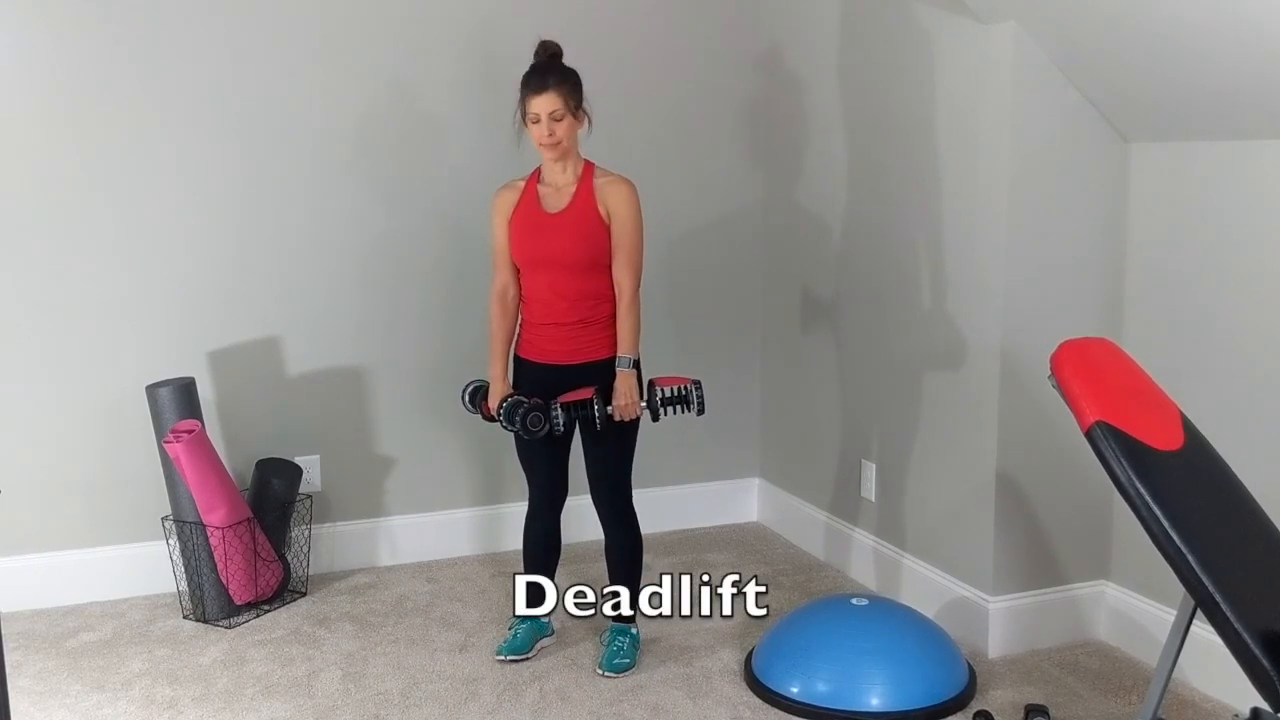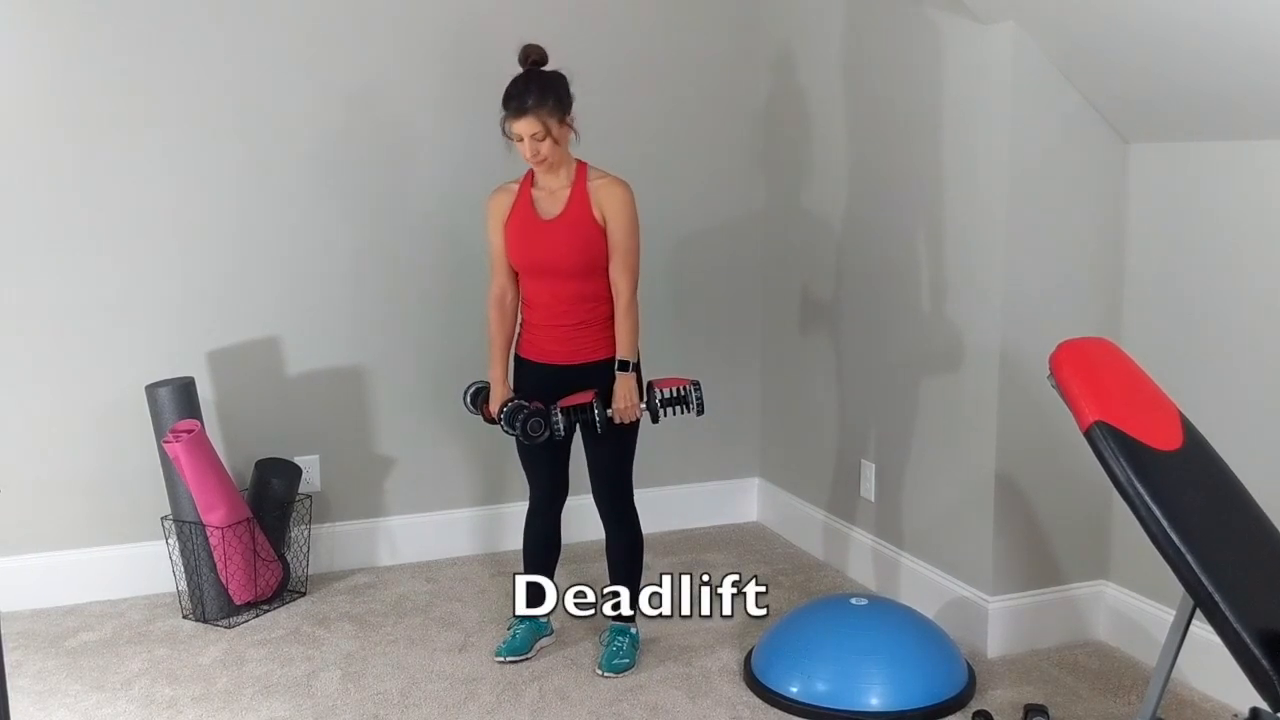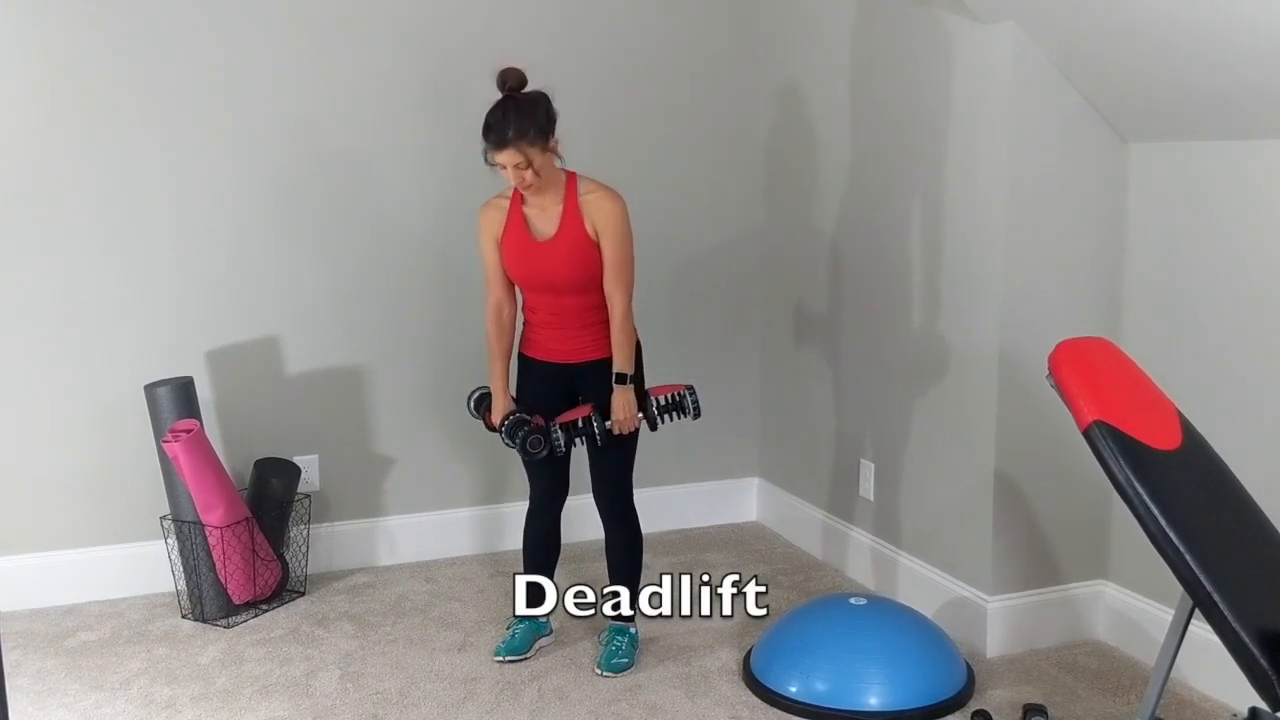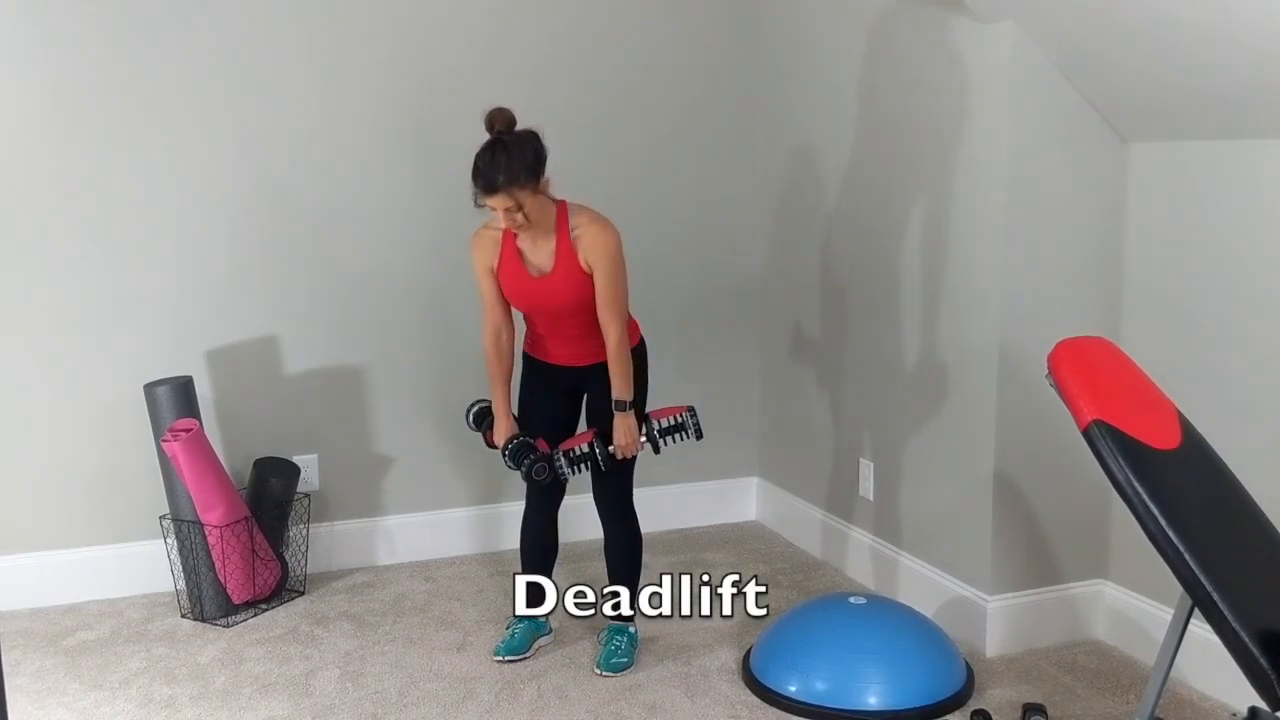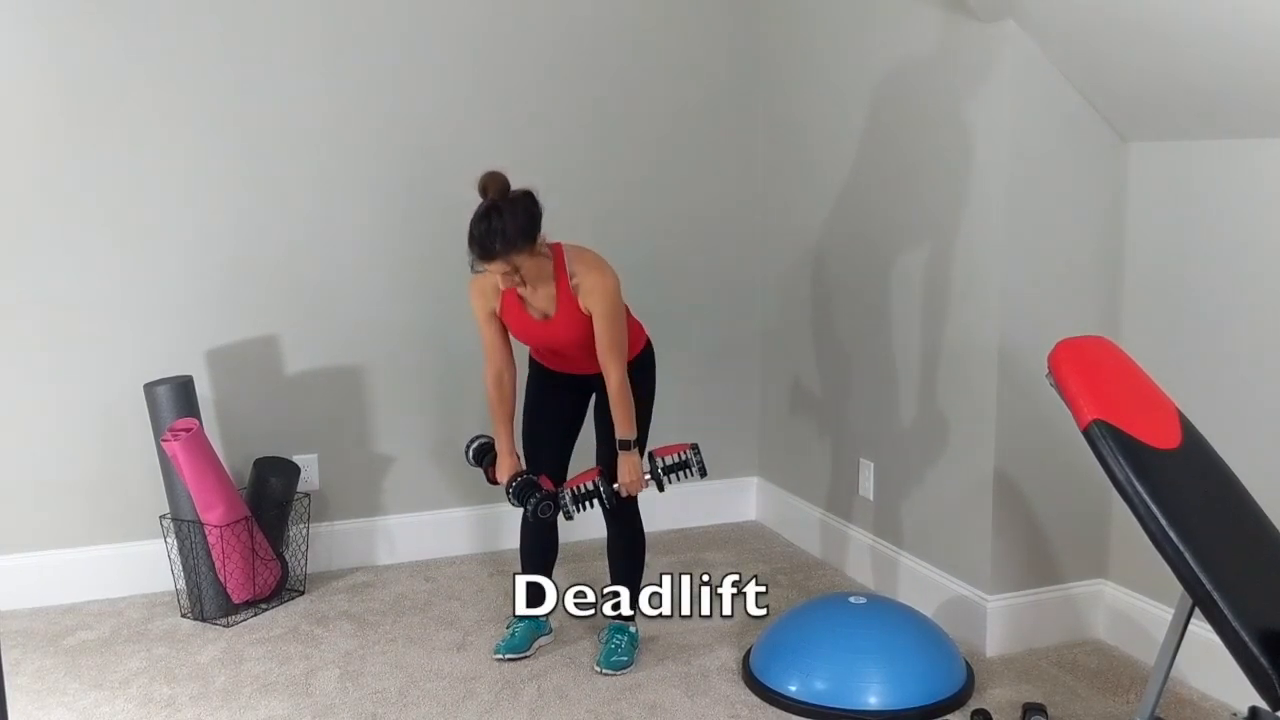
dt=0.4s
person 1, frame 1
left shoulder: (615, 193)
right shoulder: (509, 200)
left elbow: (627, 290)
right elbow: (505, 292)
left wrist: (627, 370)
right wrist: (497, 375)
left hip: (601, 369)
right hip: (536, 371)
left knee: (612, 500)
right knee: (543, 498)
left ankle: (623, 625)
right ankle: (535, 616)
person 1, frame 2
left shoulder: (609, 194)
right shoulder: (503, 202)
left elbow: (624, 292)
right elbow: (503, 295)
left wrist: (625, 374)
right wrist: (498, 377)
left hip: (603, 368)
right hip: (537, 371)
left knee: (613, 500)
right knee: (543, 498)
left ankle: (623, 625)
right ankle: (534, 617)
person 1, frame 3
left shoulder: (601, 205)
right shoulder: (494, 216)
left elbow: (619, 303)
right elbow: (500, 307)
left wrist: (623, 385)
right wrist: (499, 389)
left hip: (605, 365)
right hip: (541, 368)
left knee: (612, 499)
right knee: (544, 496)
left ankle: (622, 625)
right ankle: (533, 616)
person 1, frame 4
left shoulder: (593, 234)
right shoulder: (486, 245)
left elbow: (614, 331)
right elbow: (497, 333)
left wrist: (623, 410)
right wrist: (502, 412)
left hip: (609, 364)
right hip: (546, 368)
left knee: (611, 498)
right knee: (540, 495)
left ankle: (622, 624)
right ankle: (533, 616)
person 1, frame 5
left shoulder: (591, 276)
right shoulder: (485, 289)
left elbow: (614, 372)
right elbow: (499, 373)
left wrist: (627, 449)
right wrist: (504, 450)
left hip: (625, 367)
right hip: (552, 373)
left knee: (617, 497)
left ankle: (623, 623)
right ankle: (533, 617)
